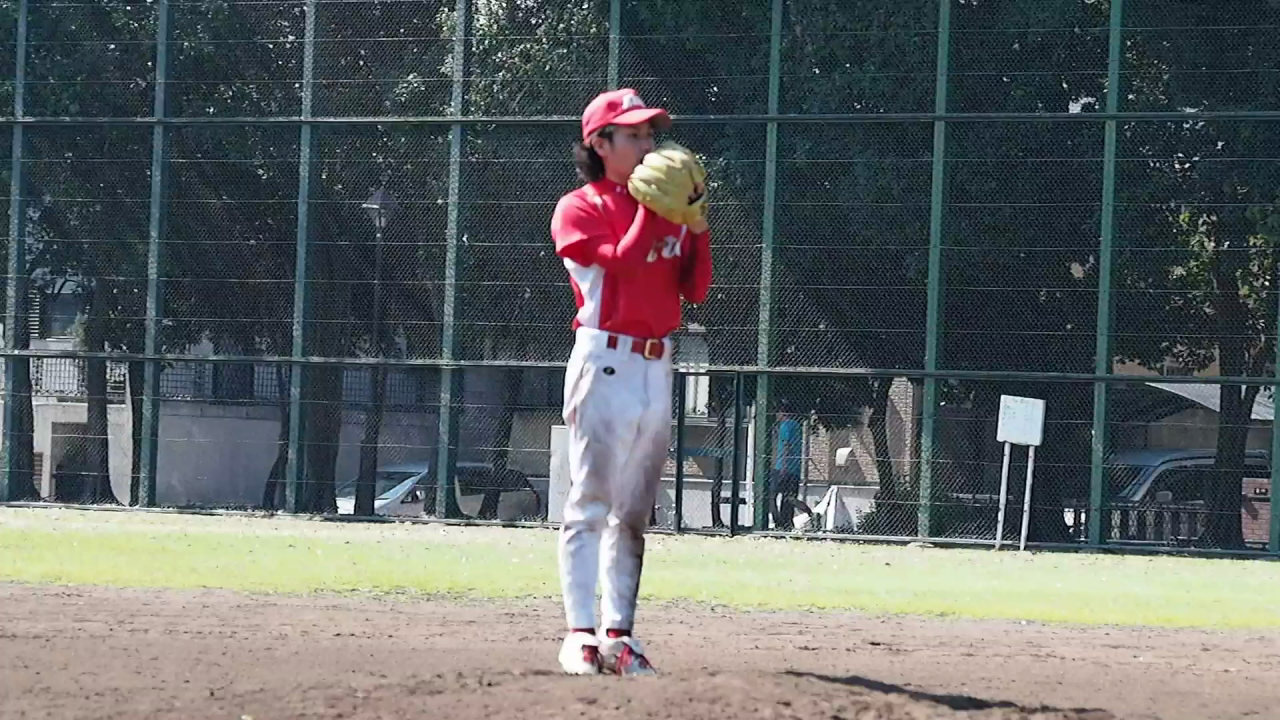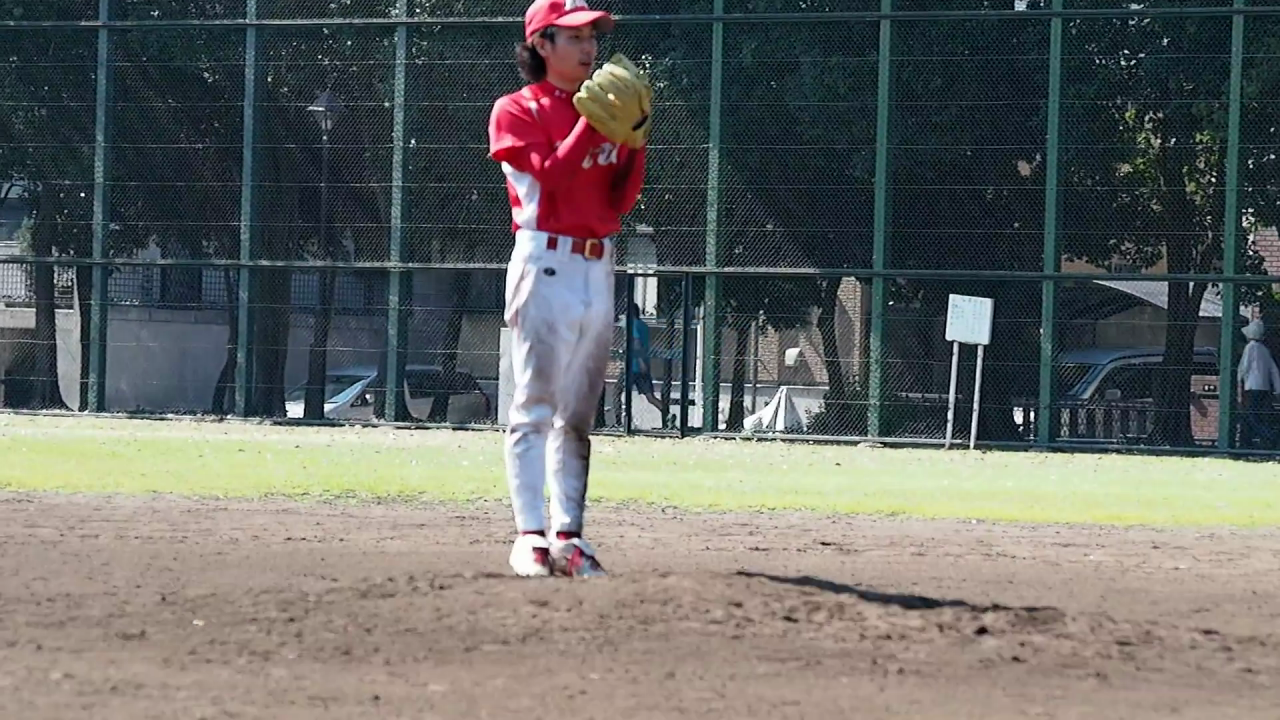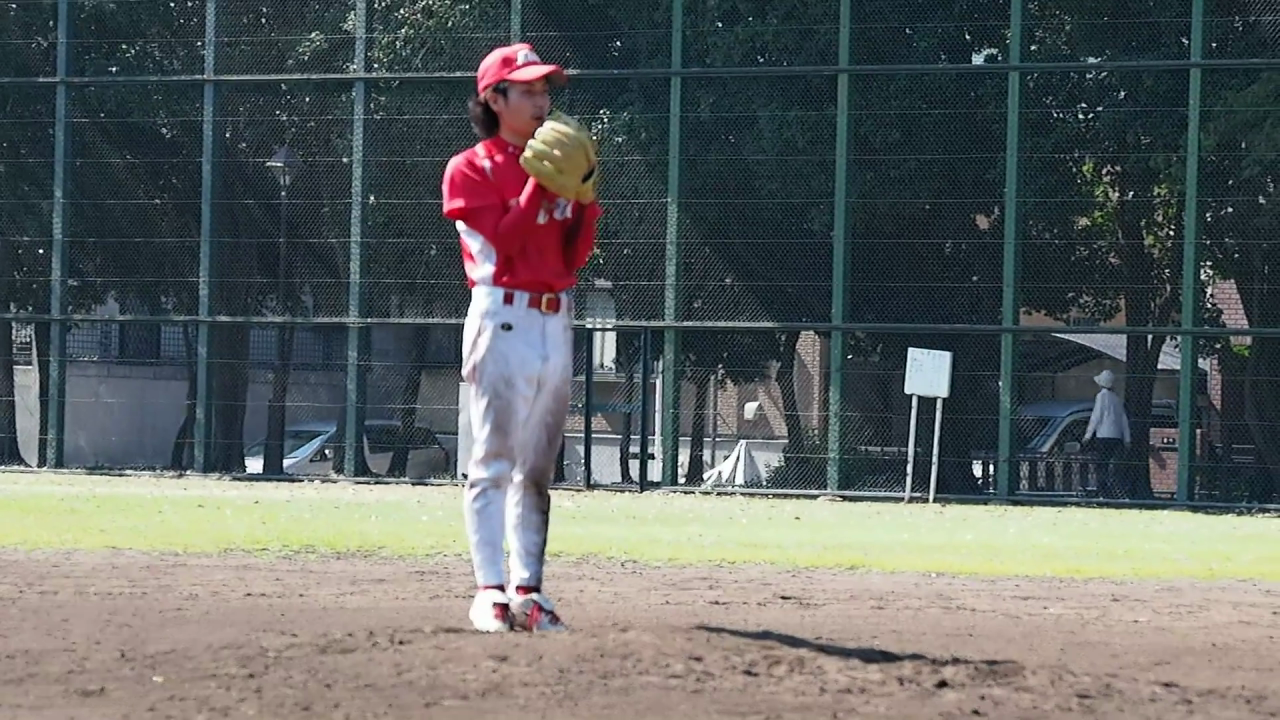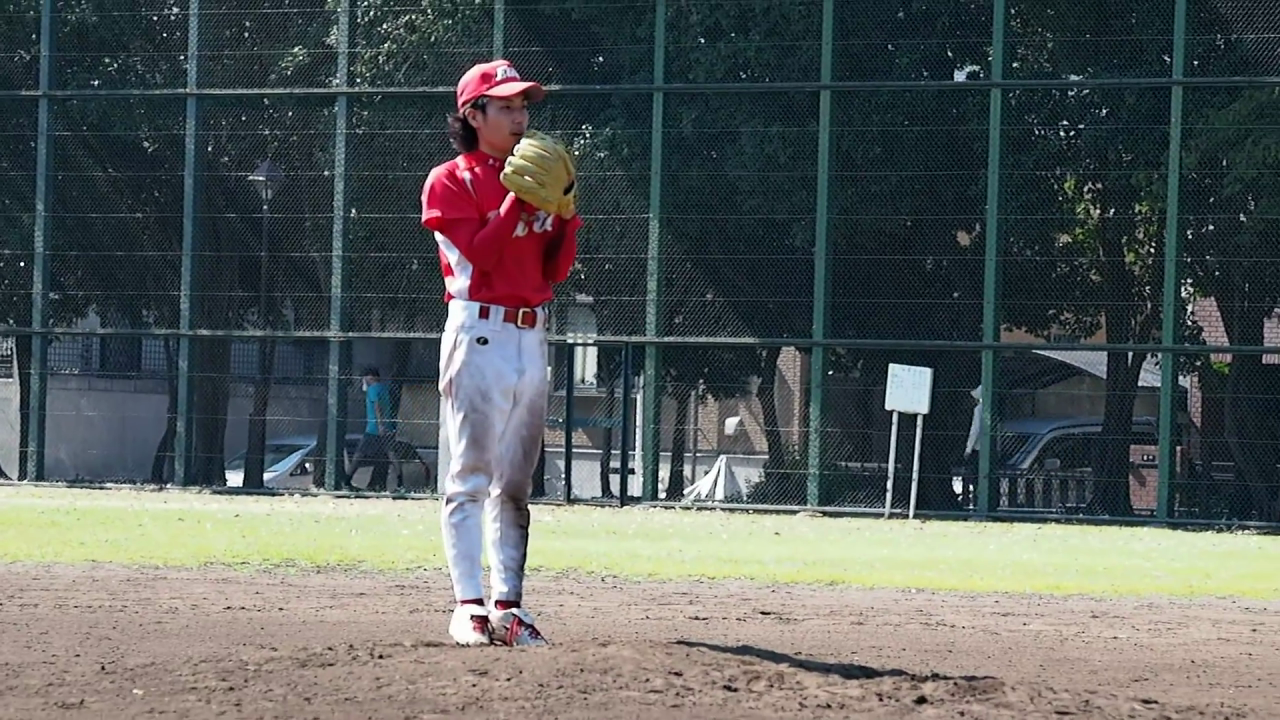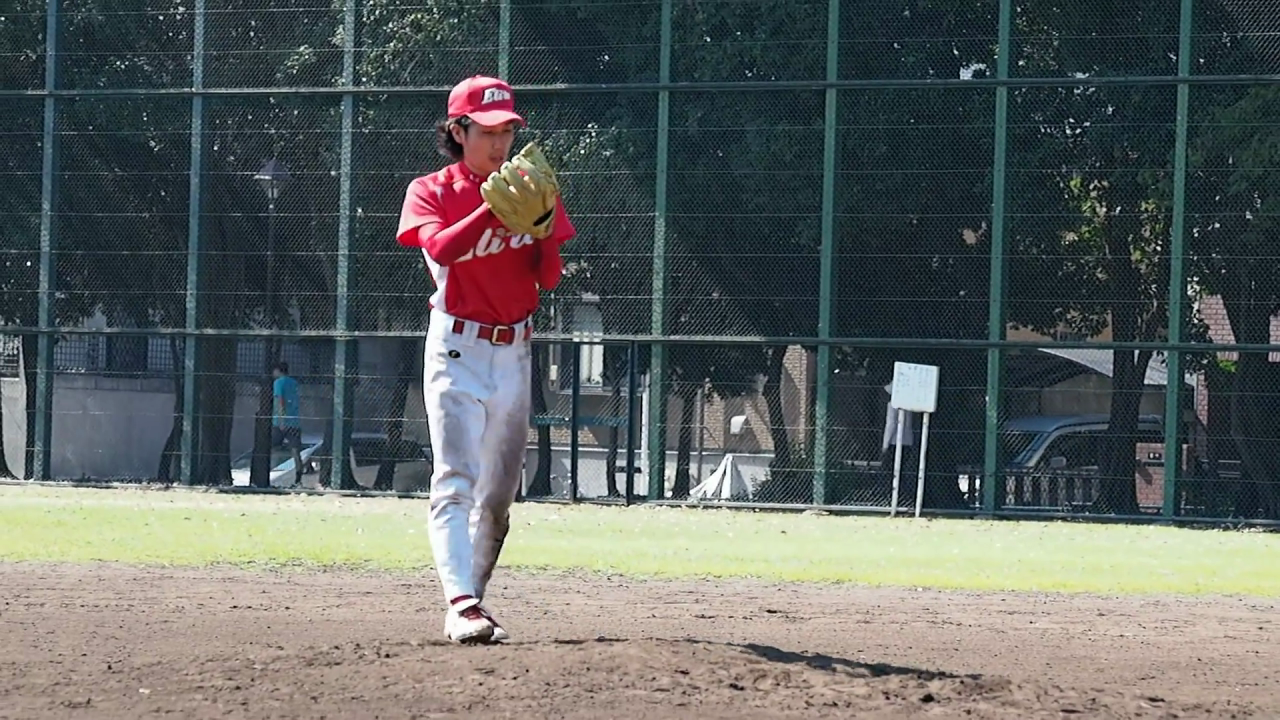
dt=1s
person 1, frame 1
left shoulder: (665, 209)
right shoulder: (579, 208)
left elbow: (696, 288)
right elbow: (625, 264)
left wrist: (694, 216)
right wrist: (651, 202)
left hip: (657, 367)
right hip: (606, 363)
left knee: (633, 510)
right knee: (590, 504)
left ankle: (619, 632)
right ankle: (581, 633)
person 1, frame 2
left shoulder: (606, 110)
right shoulder: (516, 110)
left elbow: (621, 200)
right elbow: (555, 174)
left wrist: (636, 135)
right wrist: (593, 115)
left hip: (599, 267)
right hip: (547, 263)
left knee: (578, 411)
right knee: (536, 404)
left ankle: (568, 534)
right ankle: (531, 534)
person 1, frame 3
right shoulder: (470, 168)
left elbow: (574, 258)
right elbow: (504, 241)
left wrist: (586, 193)
right wrist: (541, 179)
left hip: (555, 323)
right hip: (503, 320)
left knee: (537, 467)
right knee: (494, 460)
left ankle: (527, 589)
right ankle: (490, 590)
person 1, frame 4
right shoulder: (450, 180)
left elbow: (556, 271)
right elbow: (480, 254)
left wrist: (565, 210)
right wrist: (519, 196)
left hip: (532, 337)
right hip: (480, 334)
left knee: (514, 483)
right knee: (470, 476)
left ankle: (507, 604)
right ankle: (469, 605)
person 1, frame 5
left shoulder: (532, 191)
right shoulder: (429, 191)
left elbow: (549, 278)
right elbow: (440, 249)
left wrist: (543, 228)
right wrist: (494, 204)
left hip: (513, 351)
right hip: (457, 349)
left knee: (498, 494)
right knee: (455, 482)
left ankle: (473, 597)
right ankle: (461, 603)
